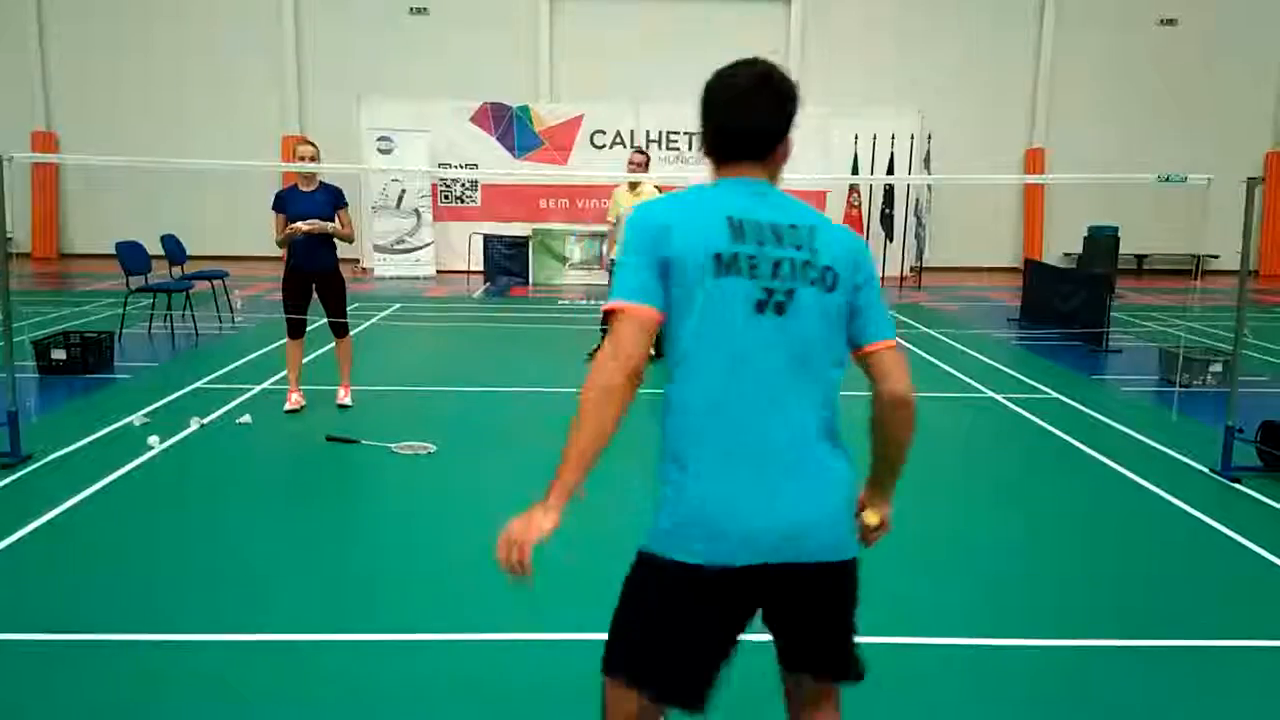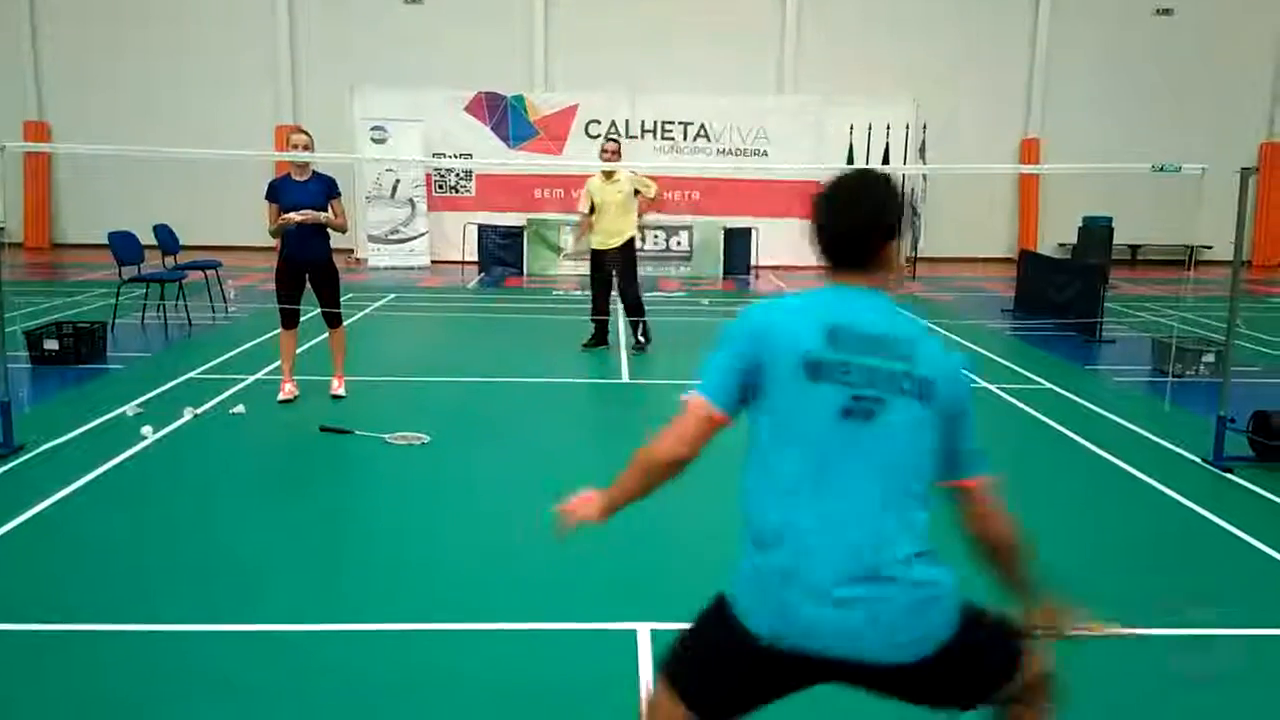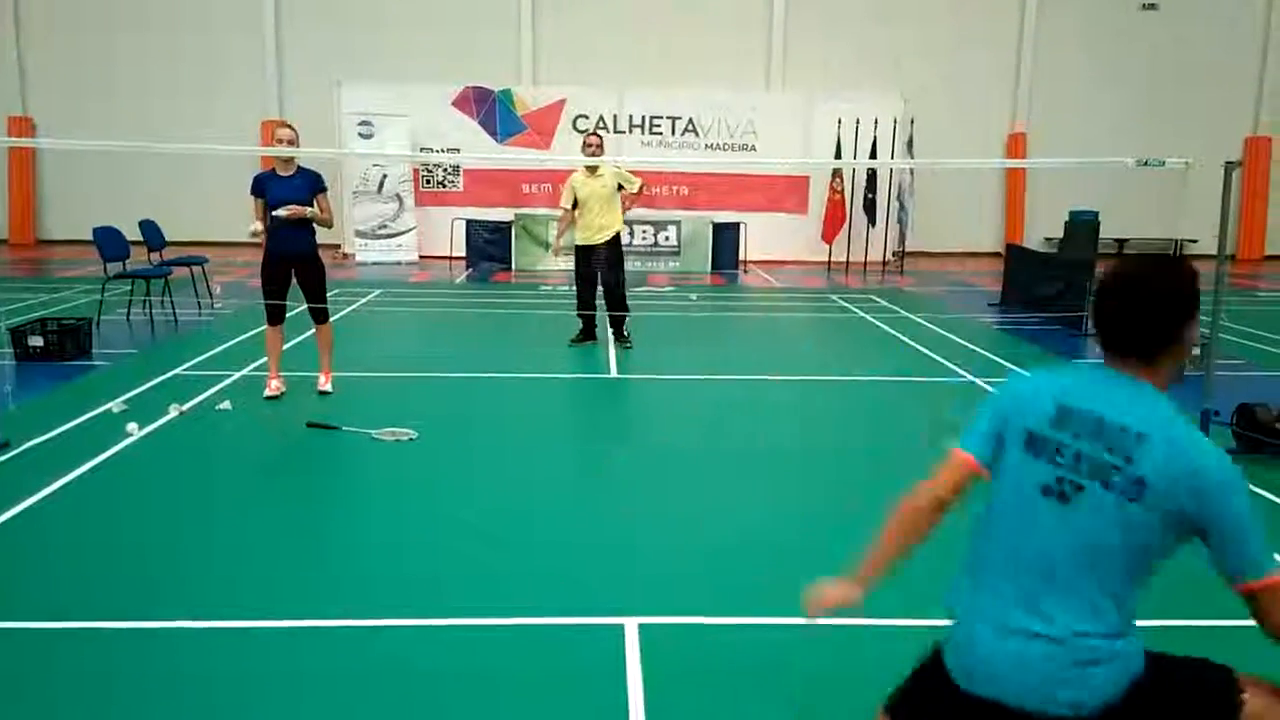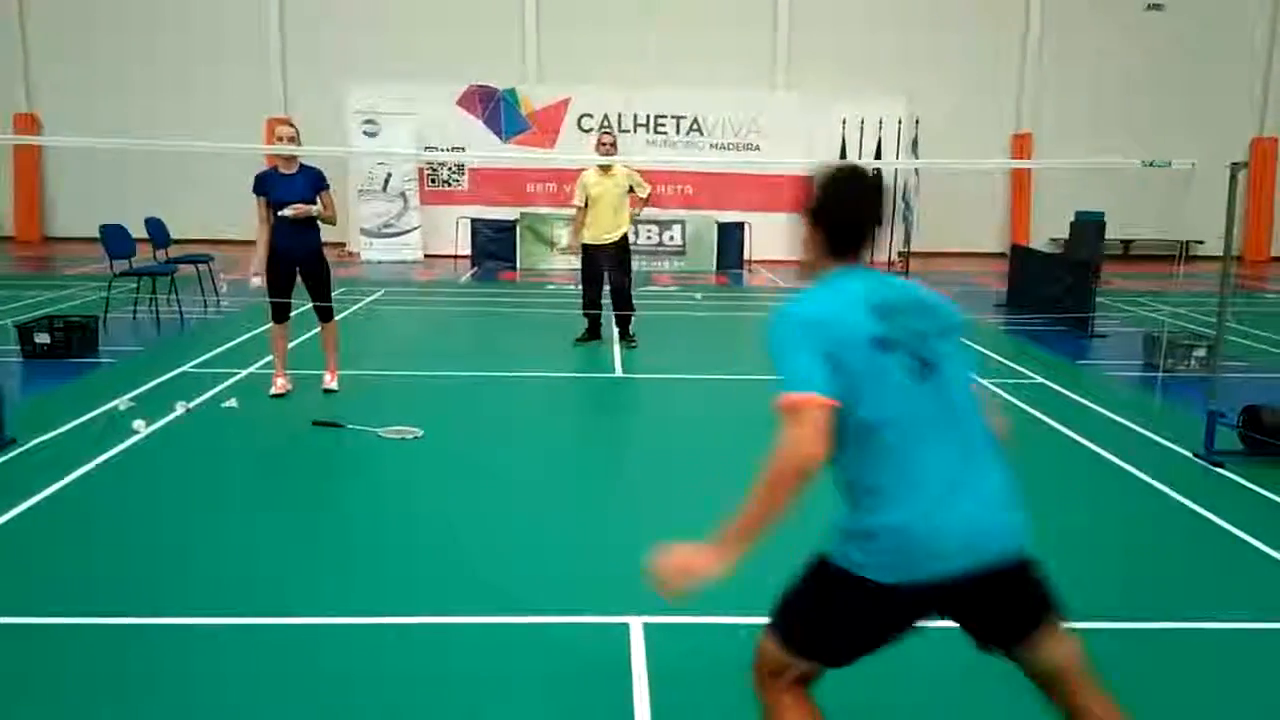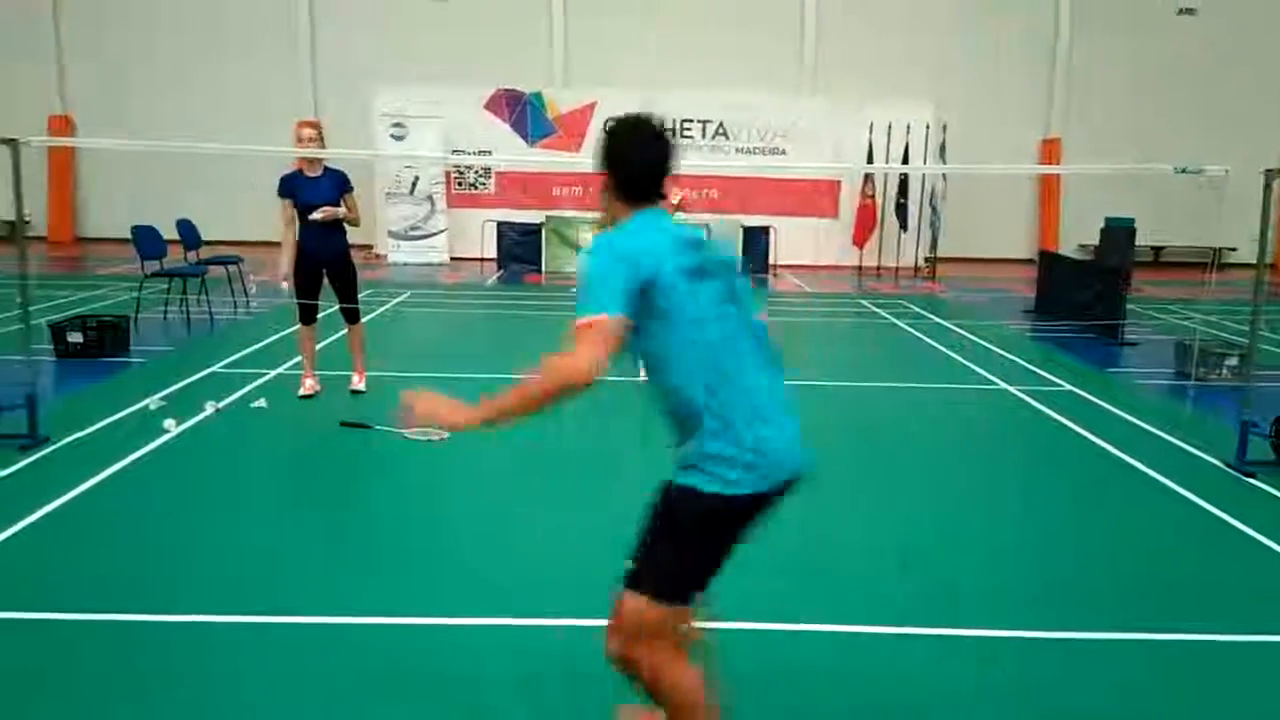
dt=0.3s
person 1, frame 1
left shoulder: (661, 222)
right shoulder: (840, 243)
left elbow: (621, 365)
right elbow: (898, 395)
left wrist: (551, 505)
right wrist: (879, 491)
left hip: (703, 527)
right hip: (821, 528)
person 1, frame 2
left shoulder: (761, 324)
right shoulder: (938, 362)
left elbow: (674, 447)
right elbow: (988, 522)
left wrist: (603, 504)
right wrist: (1034, 601)
left hip: (780, 608)
right hip: (909, 617)
person 1, frame 3
left shoulder: (1022, 395)
right shoulder: (1200, 462)
left elbow: (934, 495)
left wrist: (856, 583)
left hip: (979, 662)
right hip: (1095, 680)
person 1, frame 4
left shoulder: (803, 316)
right shoulder: (929, 306)
left elbow: (805, 449)
left wrist: (719, 550)
left hip: (888, 553)
right hip: (990, 538)
left knee: (776, 674)
right knee: (1065, 671)
person 1, frame 5
left shoulder: (619, 249)
right shoulder: (704, 243)
left elbow: (581, 368)
right elbow: (757, 342)
left wrist: (469, 416)
left hip: (731, 460)
right hip: (772, 443)
left knee: (639, 637)
person 2, frame 1
left shoulder: (333, 193)
right shoulder: (284, 196)
left elbow: (350, 235)
right elbow: (279, 241)
left wrist: (327, 227)
right wrist: (289, 234)
left hip: (328, 270)
right hip: (296, 272)
left knee: (340, 329)
right knee: (294, 331)
left ankle: (344, 387)
right ankle: (294, 391)
person 2, frame 2
left shoulder: (327, 183)
right shoulder: (277, 186)
left elbow: (343, 225)
right elbow: (273, 231)
left wrist: (320, 217)
right wrist: (282, 224)
left hip: (321, 261)
right hip: (289, 262)
left knee: (333, 319)
right knee: (288, 321)
left ankle: (338, 377)
right ankle: (287, 381)
person 2, frame 3
left shoulder: (312, 178)
right shoulder: (262, 180)
left elbow: (329, 221)
right elbow: (261, 223)
left wrist: (307, 212)
right wrist: (257, 228)
left hip: (307, 255)
right hip: (275, 257)
left knee: (320, 315)
right knee: (274, 318)
left ankle: (325, 373)
right ankle: (274, 378)
person 2, frame 4
left shoulder: (314, 175)
right shoulder: (264, 179)
left elbow: (332, 217)
right elbow: (264, 223)
left wrist: (312, 210)
right wrist: (259, 259)
left hip: (311, 253)
right hip: (280, 256)
left knee: (325, 313)
right knee: (279, 316)
left ankle: (331, 371)
right ankle: (280, 375)
person 2, frame 5
left shoulder: (339, 178)
right shoulder: (289, 182)
left elbow: (356, 219)
right elbow: (289, 225)
left wrist: (338, 213)
right wrist: (285, 262)
left hip: (338, 255)
right hip: (307, 257)
left knee: (351, 314)
right knee: (307, 317)
left ankle: (359, 372)
right ankle: (308, 377)
person 3, frame 1
left shoulder: (652, 192)
right shoulder: (618, 192)
right elbow: (613, 226)
right wrist: (608, 254)
right hip: (619, 258)
right ankle: (605, 344)
person 3, frame 2
left shoulder: (630, 178)
right shoulder: (591, 183)
left elbow: (653, 190)
right elbow: (585, 216)
left wrist: (641, 211)
left hip: (624, 244)
right hip: (599, 246)
left knee: (630, 293)
right knee: (599, 294)
left ankle: (642, 335)
right ankle: (600, 336)
person 3, frame 3
left shoulder: (614, 173)
right shoulder: (574, 179)
left elbow: (637, 184)
right elbow: (568, 212)
left wrist: (627, 204)
right wrist: (558, 238)
left hip: (610, 240)
right hip: (583, 242)
left knee: (614, 288)
right knee: (584, 290)
left ankle: (620, 331)
right ankle: (587, 331)
person 3, frame 4
left shoulder: (626, 174)
right shoulder: (586, 177)
left elbow: (646, 191)
right elbow: (581, 210)
left wrist: (637, 209)
right wrist: (574, 236)
left hip: (618, 240)
right hip: (591, 241)
left knee: (621, 288)
right knee: (591, 289)
left ankle: (626, 331)
right ankle: (592, 330)
person 3, frame 5
left shoulder: (657, 181)
right shoulder: (618, 180)
left elbow: (675, 199)
right elbow: (609, 214)
left wrist: (665, 212)
right wrist: (604, 240)
left hip: (647, 248)
right hip: (620, 247)
left knee: (648, 291)
right knee: (619, 293)
left ankle: (649, 328)
right ankle: (619, 326)
